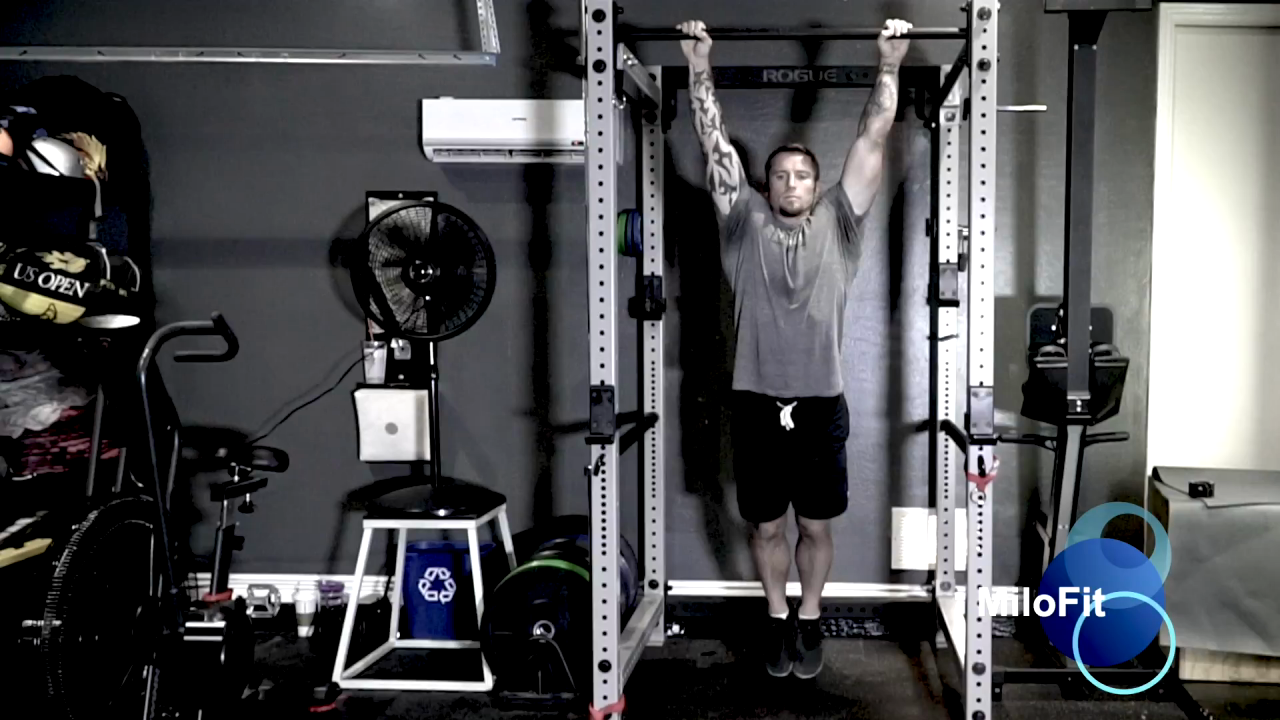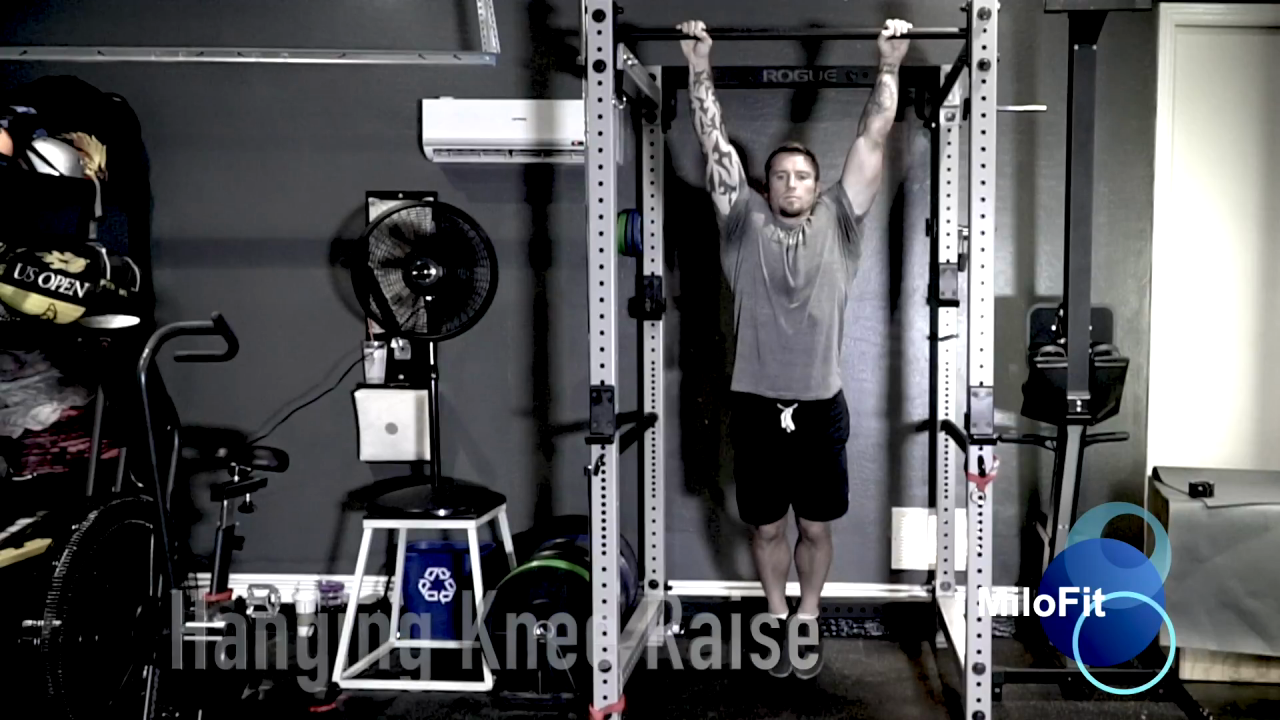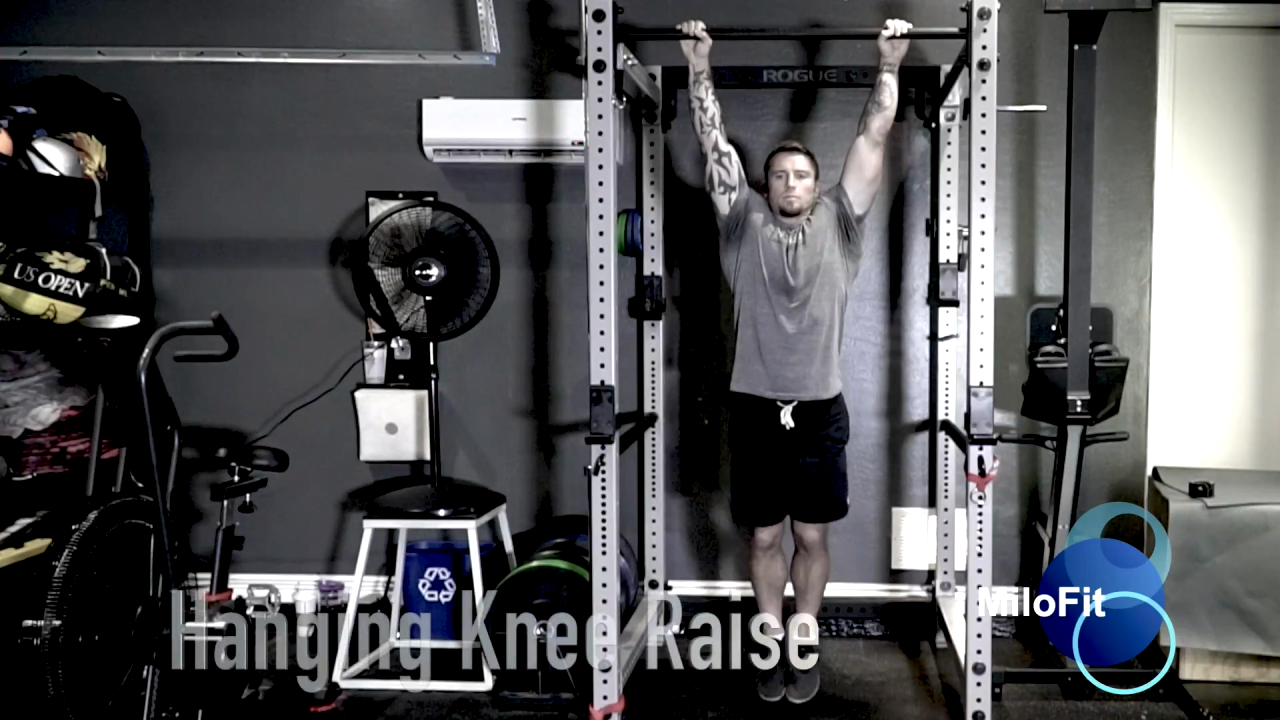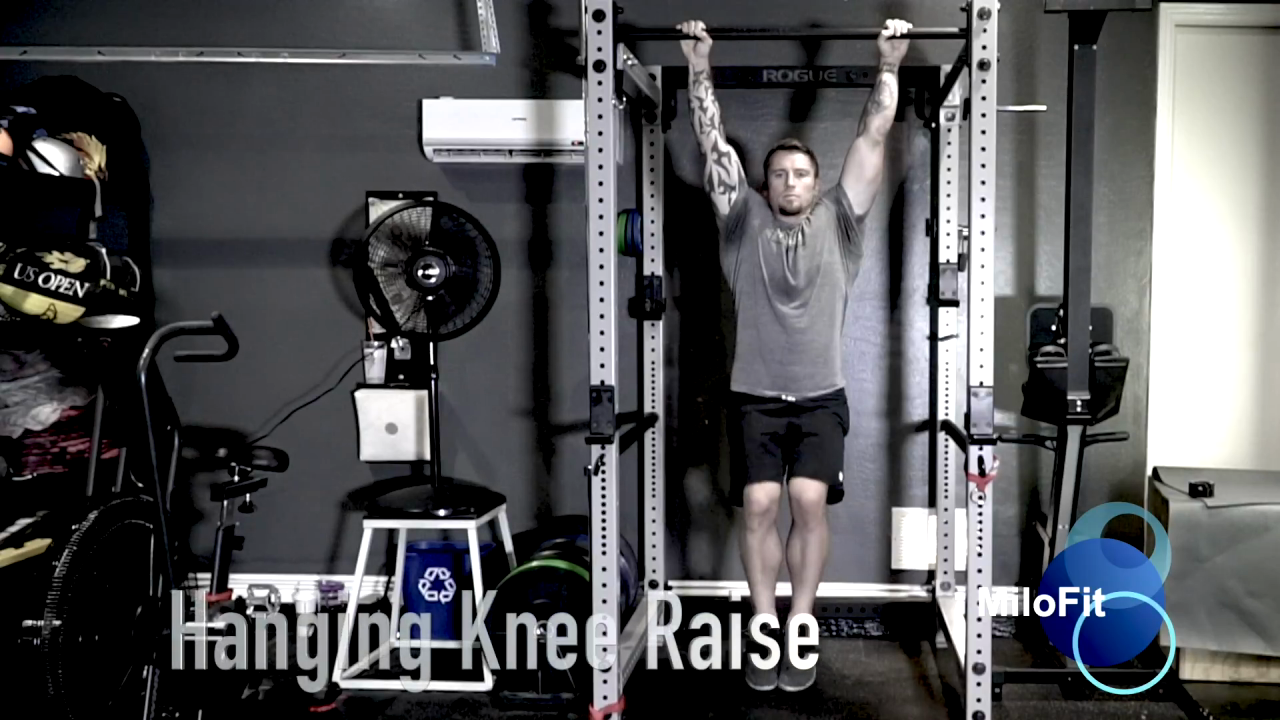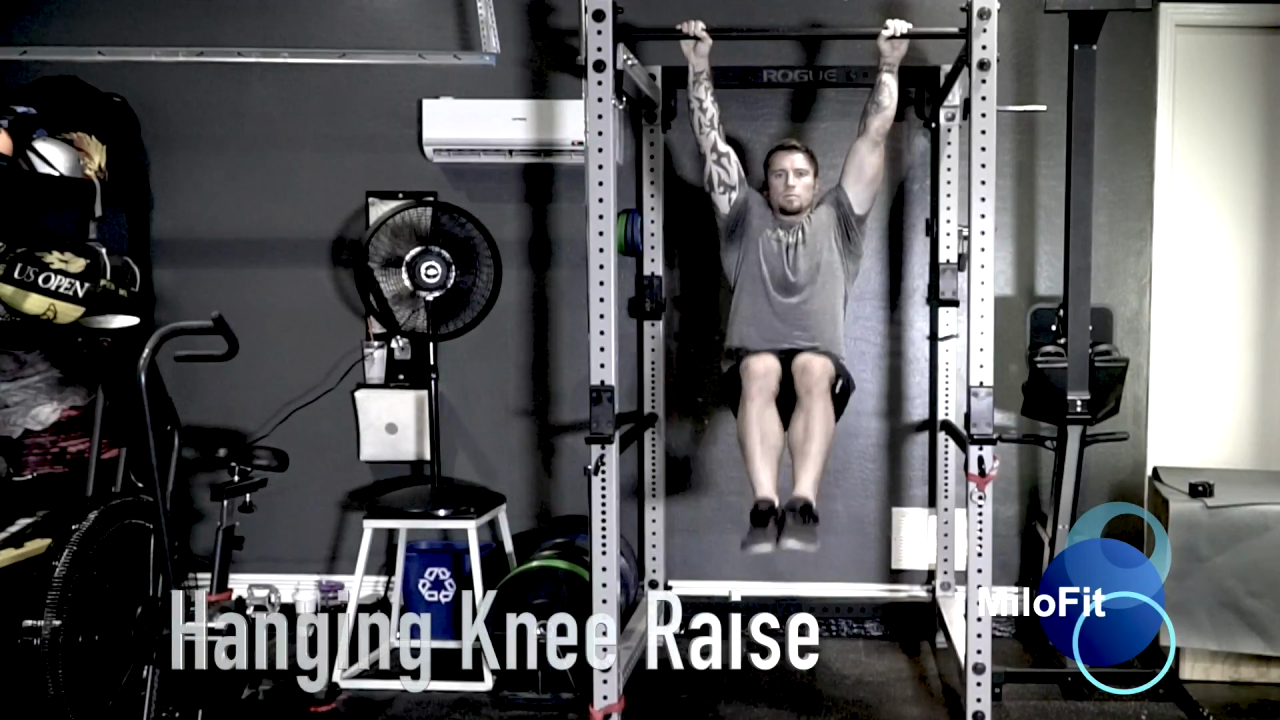
dt=0.2s
person 1, frame 1
left shoulder: (838, 219)
right shoulder: (744, 220)
left elbow: (871, 141)
right elbow: (715, 144)
left wrist: (888, 65)
right wrist: (700, 67)
left hip: (820, 403)
right hip: (756, 403)
left knee: (815, 524)
right knee: (766, 525)
left ankle: (809, 618)
right ankle: (779, 619)
person 1, frame 2
left shoulder: (839, 218)
right shoulder: (744, 219)
left elbow: (872, 139)
right elbow: (715, 143)
left wrist: (889, 66)
right wrist: (699, 67)
left hip: (820, 406)
right hip: (757, 405)
left knee: (815, 527)
right knee: (767, 528)
left ankle: (808, 625)
right ankle: (778, 621)
person 1, frame 3
left shoulder: (838, 219)
right shoulder: (743, 220)
left elbow: (871, 139)
right elbow: (714, 144)
left wrist: (889, 66)
right wrist: (699, 68)
left hip: (820, 409)
right hip: (755, 407)
left knee: (811, 536)
right knee: (764, 537)
left ankle: (804, 642)
right ankle: (771, 641)
person 1, frame 4
left shoulder: (837, 219)
right shoulder: (743, 217)
left elbow: (869, 141)
right elbow: (713, 144)
left wrist: (888, 68)
right wrist: (699, 68)
left hip: (820, 398)
right hip: (754, 397)
left knee: (809, 503)
right knee: (758, 506)
left ankle: (799, 627)
right ankle: (766, 627)
person 1, frame 5
left shoulder: (837, 216)
right shoulder: (743, 215)
left elbow: (871, 137)
right elbow: (713, 144)
left wrist: (888, 65)
right wrist: (699, 66)
left hip: (820, 373)
right hip: (756, 369)
left knee: (811, 372)
right knee: (759, 372)
left ankle: (801, 507)
right ankle: (766, 509)
